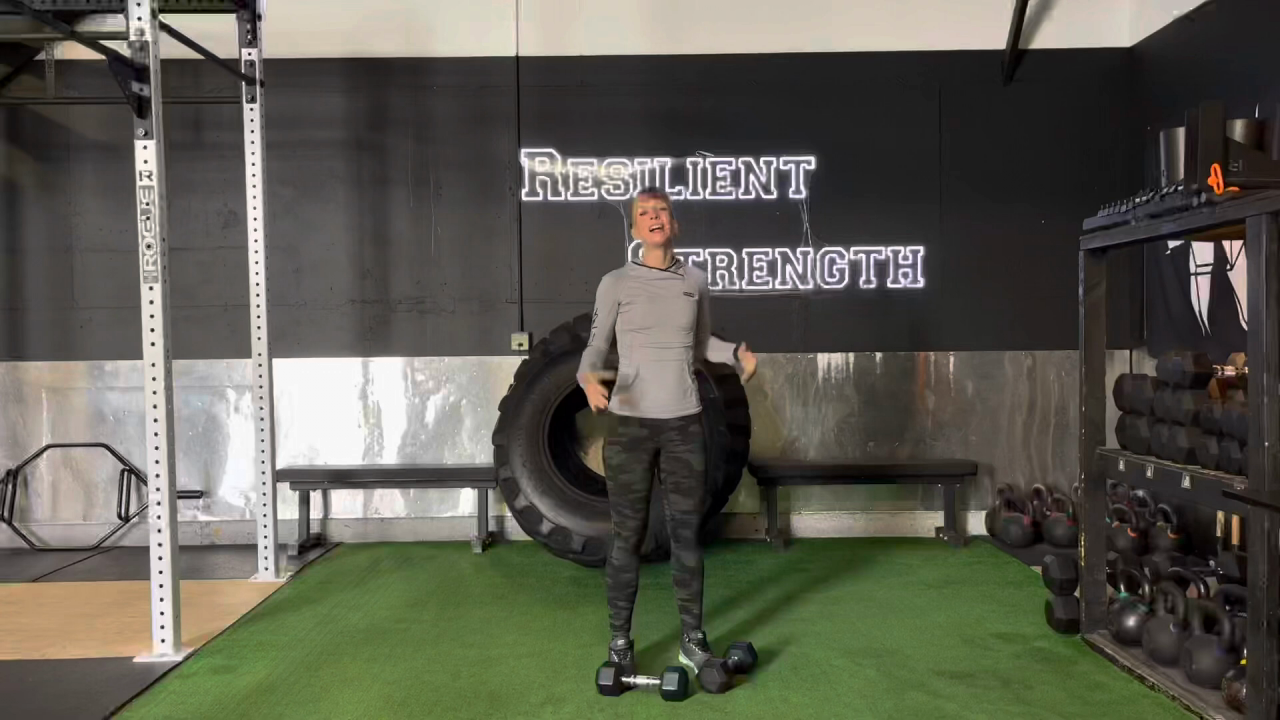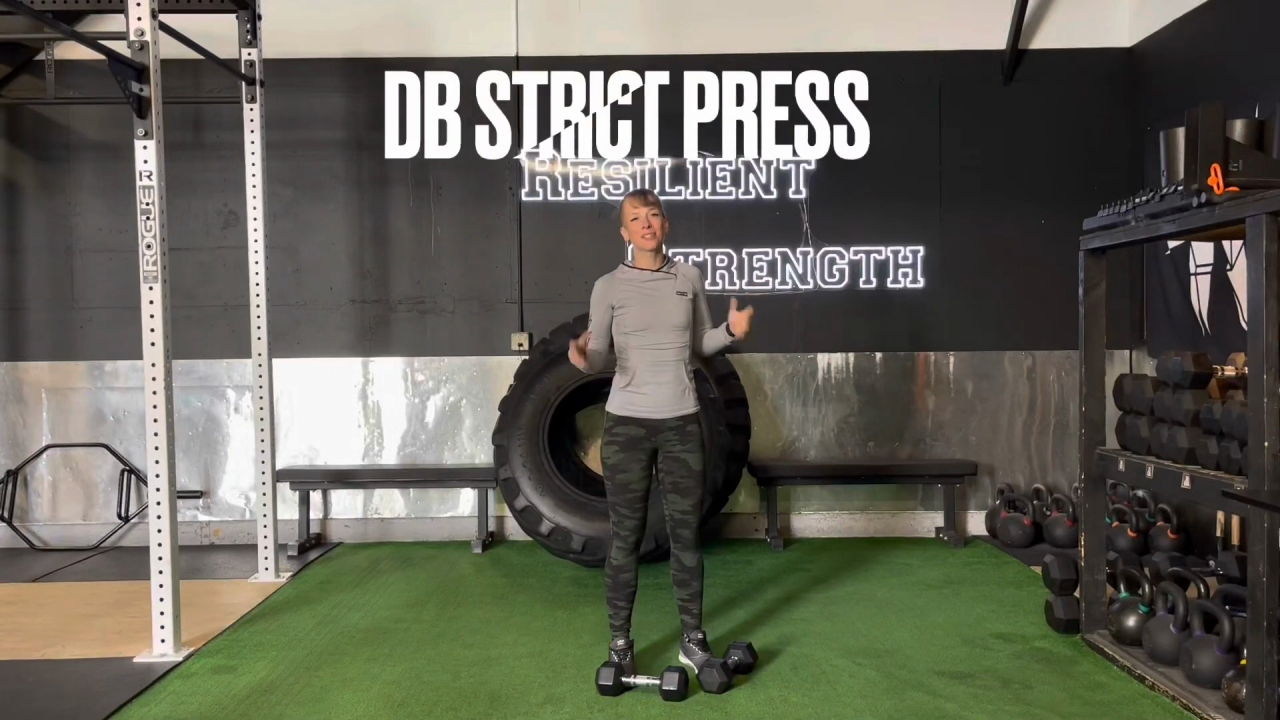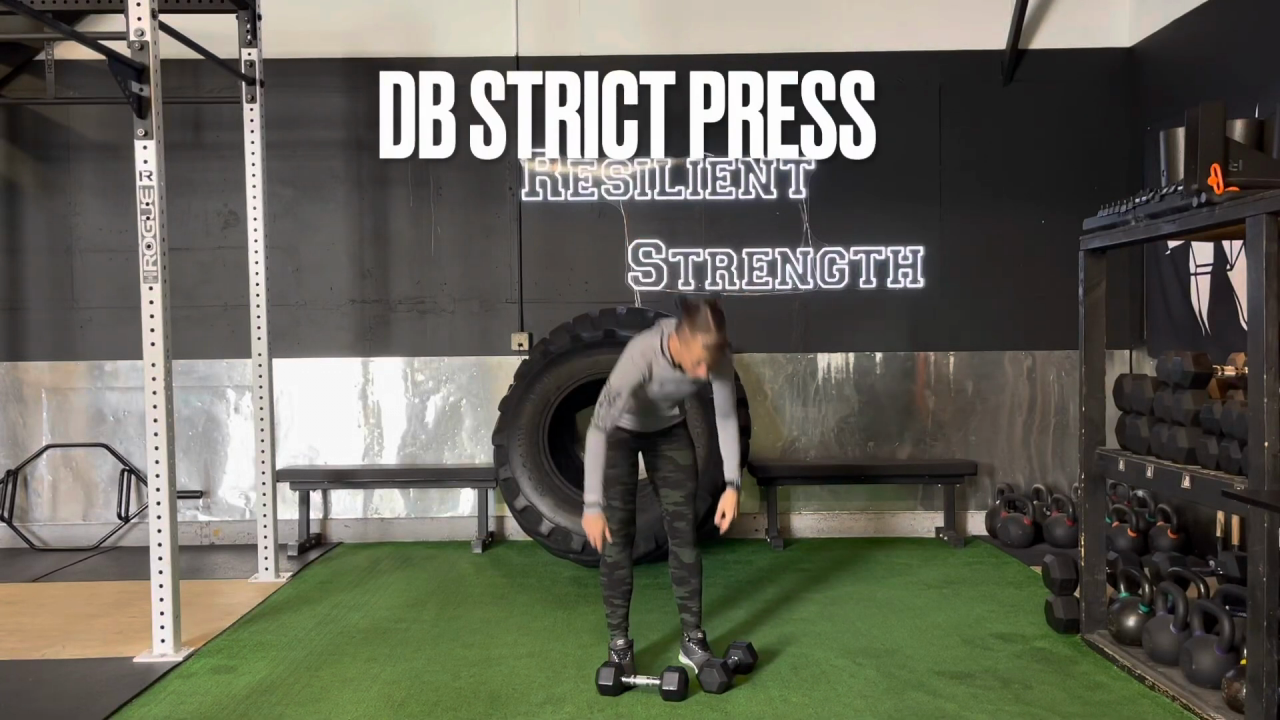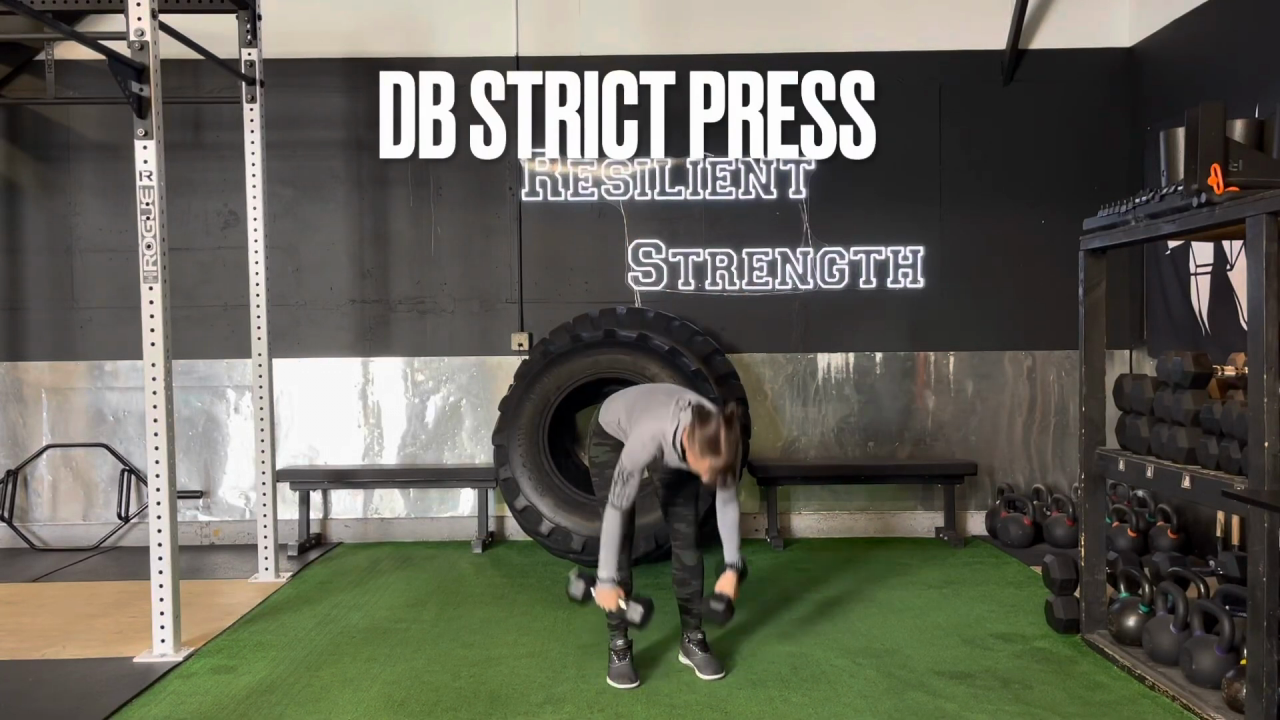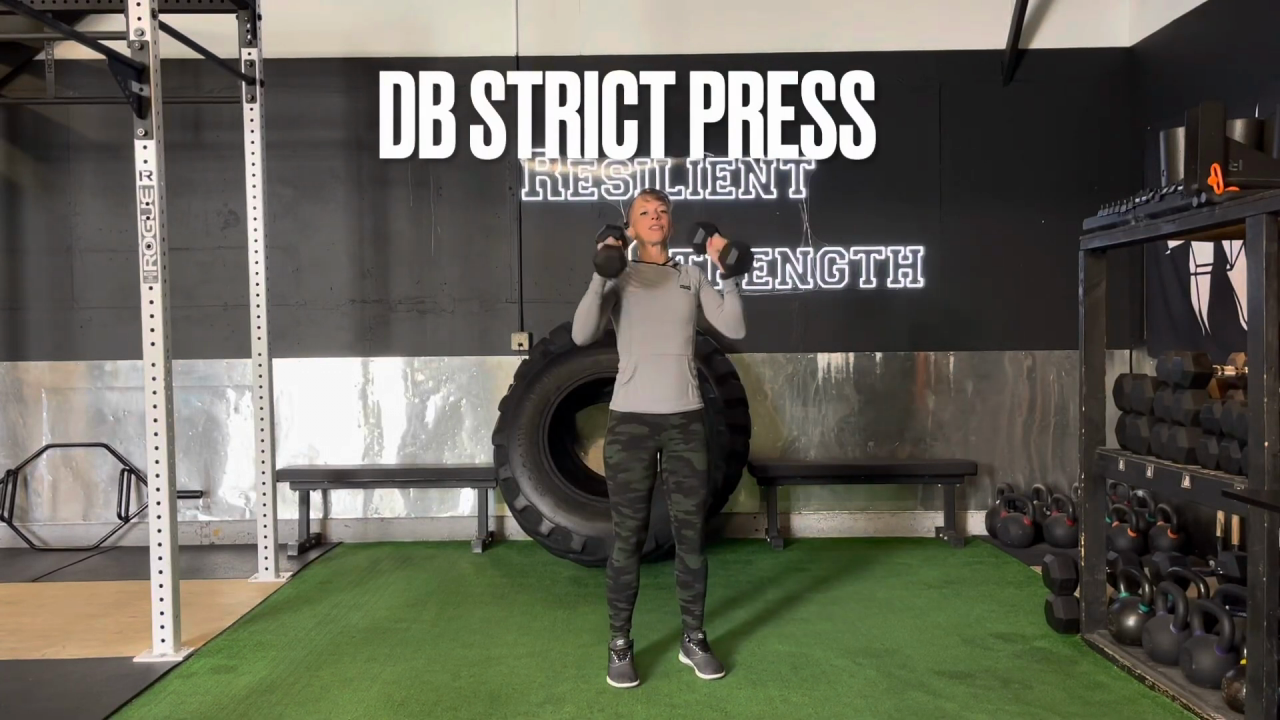
dt=1s
person 1, frame 1
left shoulder: (695, 280)
right shoulder: (615, 282)
right elbow: (596, 347)
left wrist: (736, 353)
right wrist: (587, 376)
left hip: (683, 423)
right hip: (631, 423)
left knee: (686, 532)
right knee: (627, 536)
left ankle: (692, 636)
right ankle: (619, 639)
person 1, frame 2
left shoulder: (689, 277)
right shoulder: (609, 286)
right elbow: (601, 358)
left wrist: (731, 331)
right wrist: (583, 354)
left hip: (681, 423)
right hip: (627, 423)
left knee: (686, 532)
right knee: (626, 536)
left ankle: (693, 636)
right ankle: (620, 640)
person 1, frame 3
left shoulder: (715, 356)
right shoulder: (642, 354)
left elbow: (726, 418)
right elbow: (600, 427)
left wrist: (732, 482)
right wrist: (593, 503)
left hip: (669, 430)
right hip: (621, 431)
left knee: (683, 529)
right knee: (618, 536)
left ankle: (692, 638)
right ankle: (619, 643)
person 1, frame 4
left shoulder: (719, 444)
right shoulder: (650, 435)
left elbow: (728, 500)
right elbow: (616, 507)
left wrist: (732, 566)
right wrist: (605, 579)
left hip: (670, 424)
right hip: (614, 433)
left knee: (686, 538)
right knee: (620, 538)
left ankle: (692, 639)
right ankle: (618, 646)
person 1, frame 5
left shoulder: (692, 276)
right shoulder: (619, 276)
left elbow: (735, 330)
right elbow: (581, 335)
left wrist: (726, 270)
right wrist: (601, 273)
left hip: (686, 421)
right hip: (631, 420)
left knee: (691, 533)
right knee: (628, 536)
left ankle: (694, 640)
right ankle: (620, 645)
